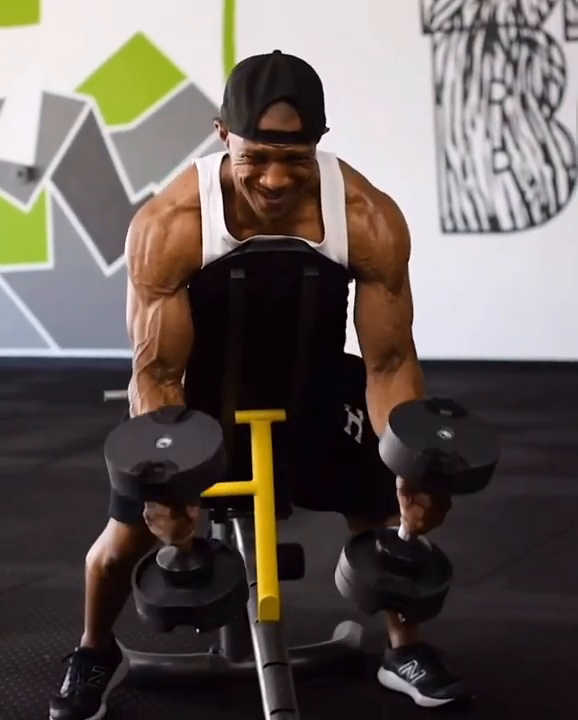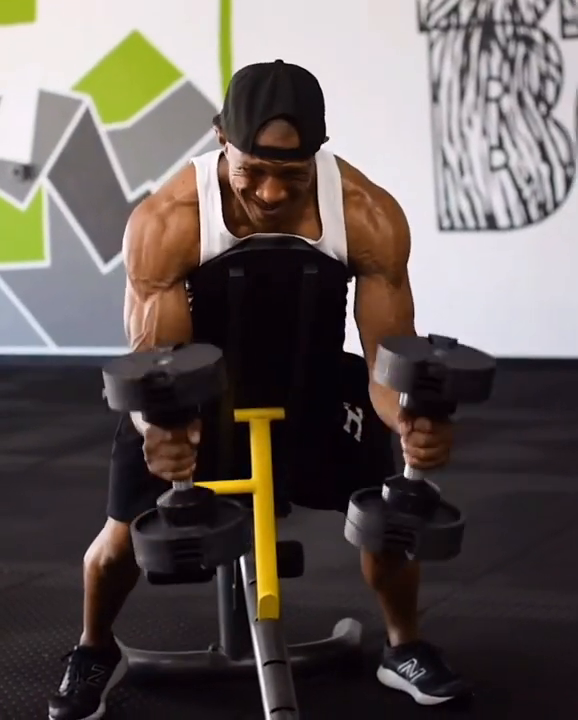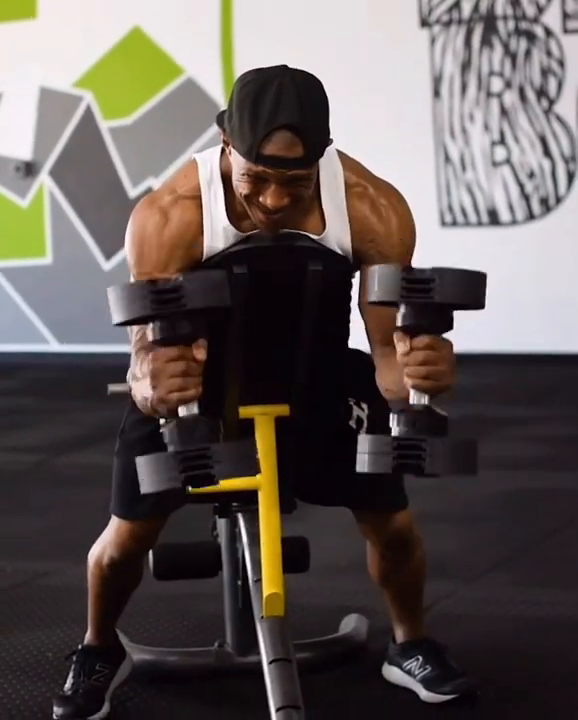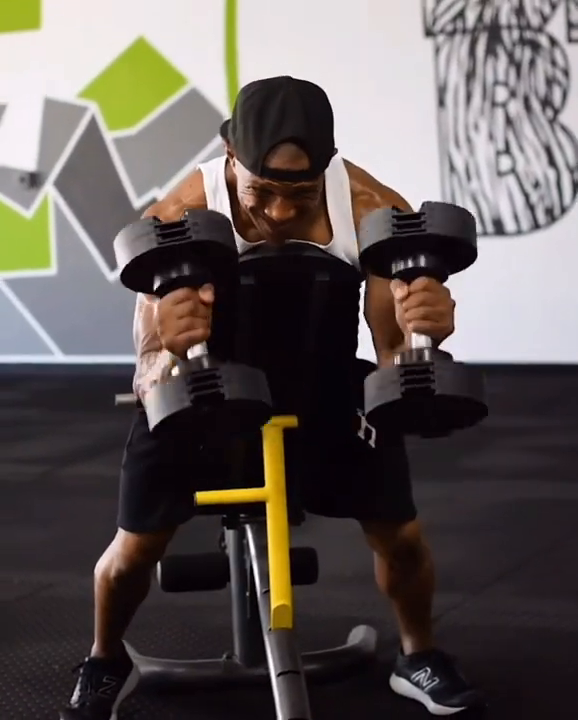
dt=0.1s
person 1, frame 1
left shoulder: (370, 220)
right shoulder: (167, 224)
left elbow: (388, 363)
right elbow: (157, 372)
right hip: (200, 377)
left knee: (386, 520)
right knee: (127, 534)
left ankle: (406, 652)
right ankle: (96, 655)
person 1, frame 2
left shoulder: (369, 216)
right shoulder: (164, 221)
left wrist: (412, 423)
right wrist: (158, 428)
right knee: (121, 535)
left ankle: (405, 649)
right ankle: (95, 653)
person 1, frame 3
left shoulder: (374, 210)
right shoulder: (167, 217)
left elbow: (389, 352)
right elbow: (151, 361)
left wrist: (416, 372)
right wrist: (155, 386)
right hip: (202, 372)
left knee: (393, 518)
right knee: (128, 533)
left ankle: (410, 646)
right ankle: (100, 652)
person 1, frame 4
left shoulder: (376, 213)
right shoulder: (176, 221)
left wrist: (422, 340)
right wrist: (170, 355)
left knee: (400, 533)
right knee: (135, 545)
left ankle: (419, 658)
right ankle: (107, 663)
